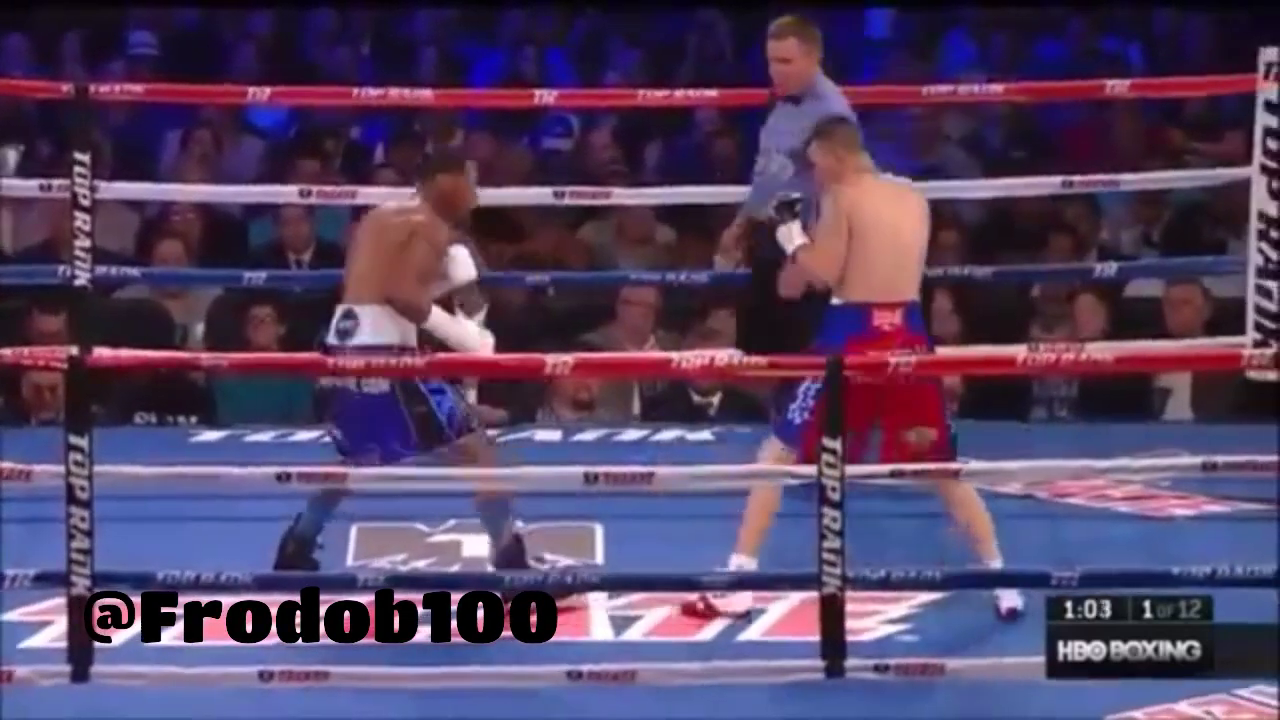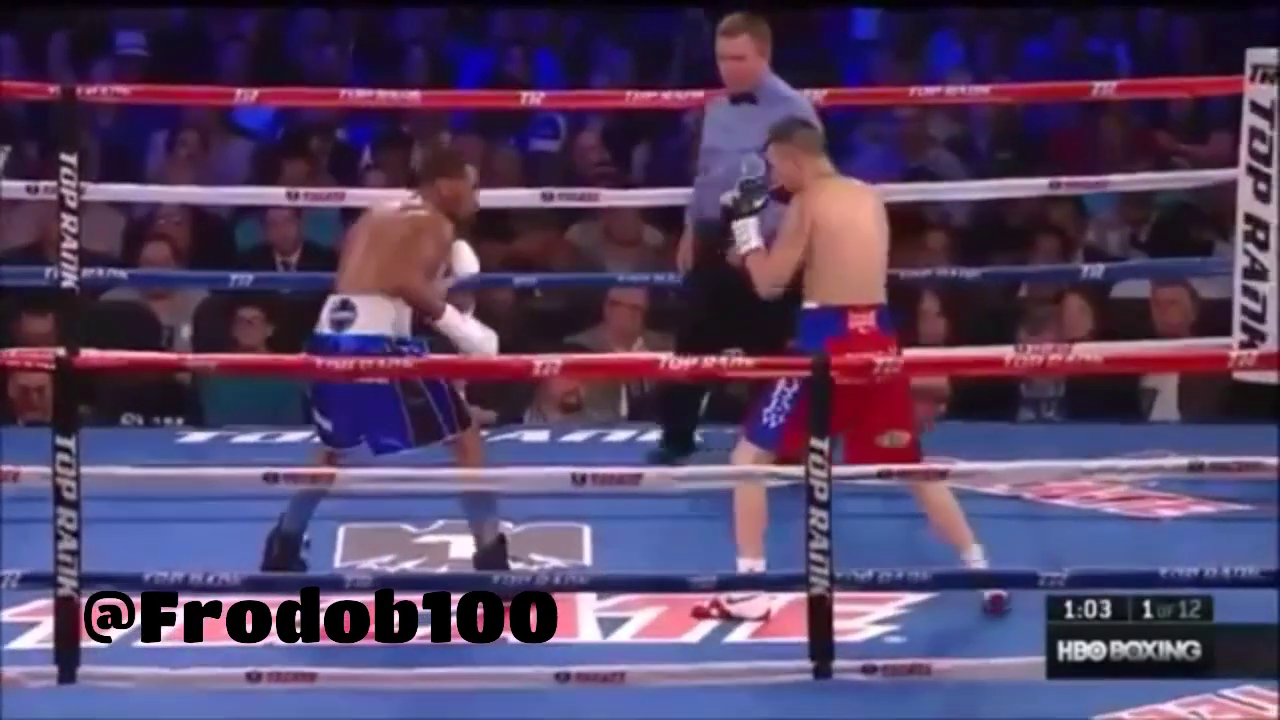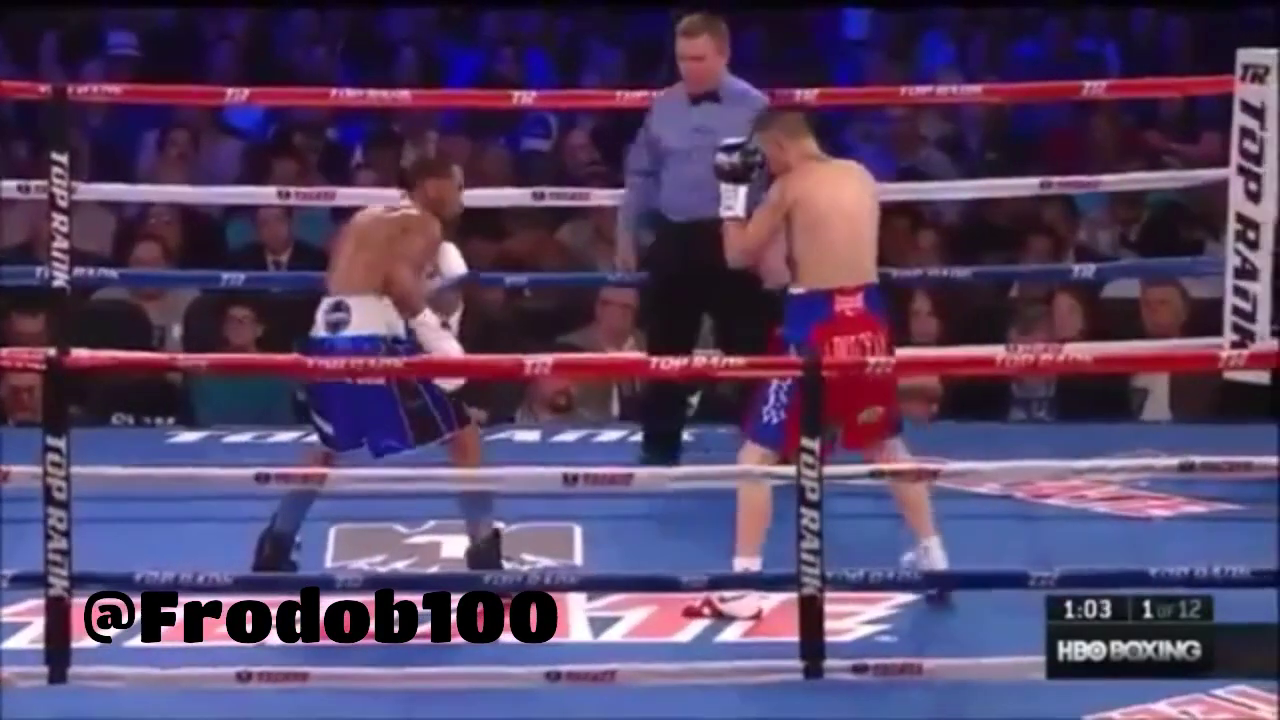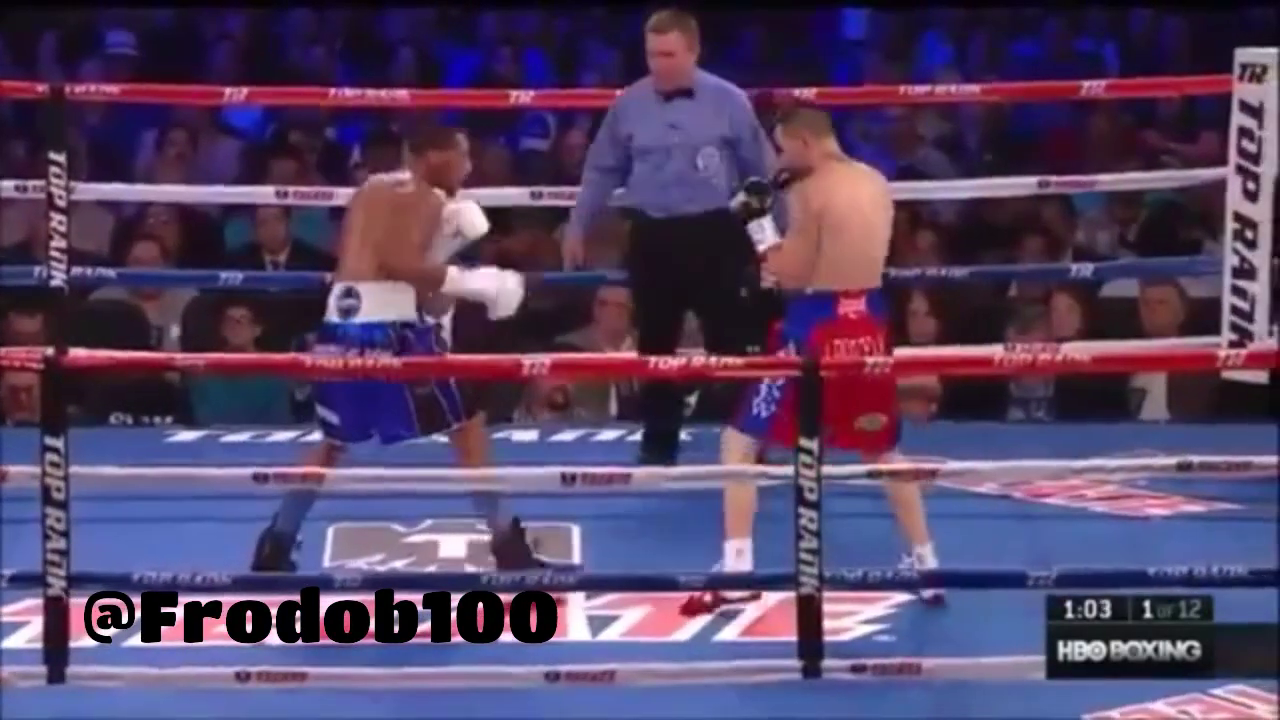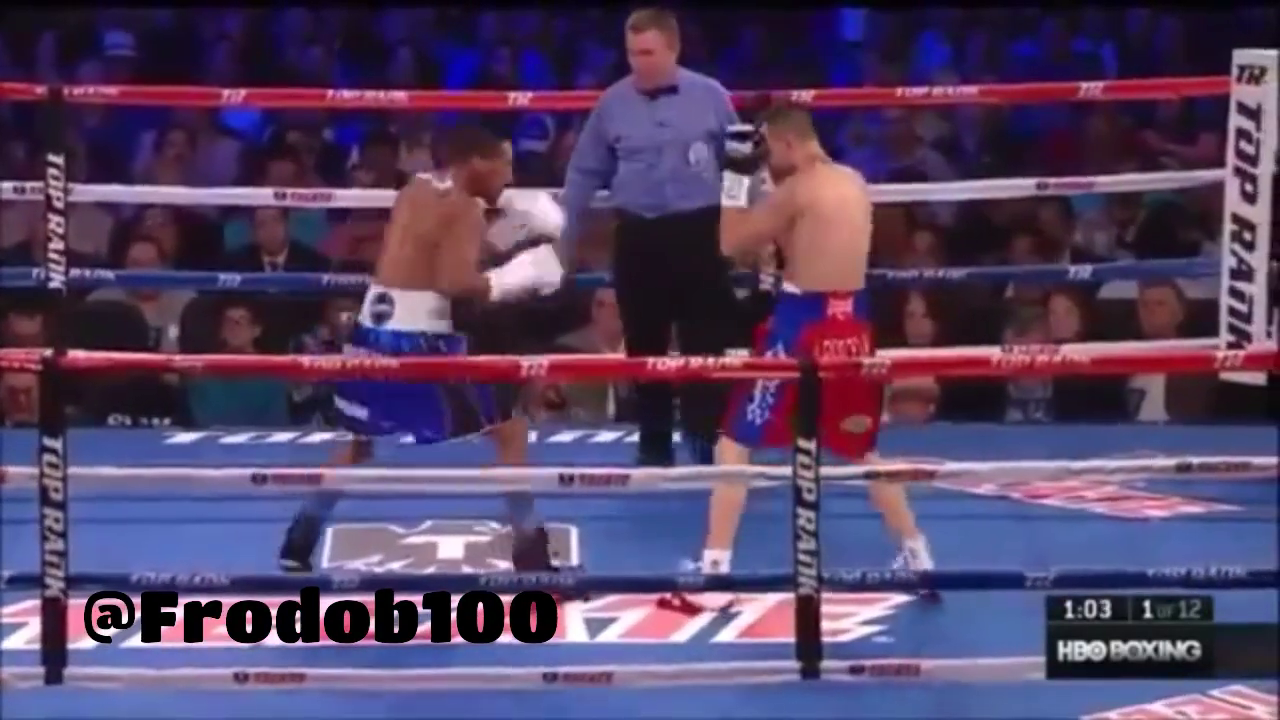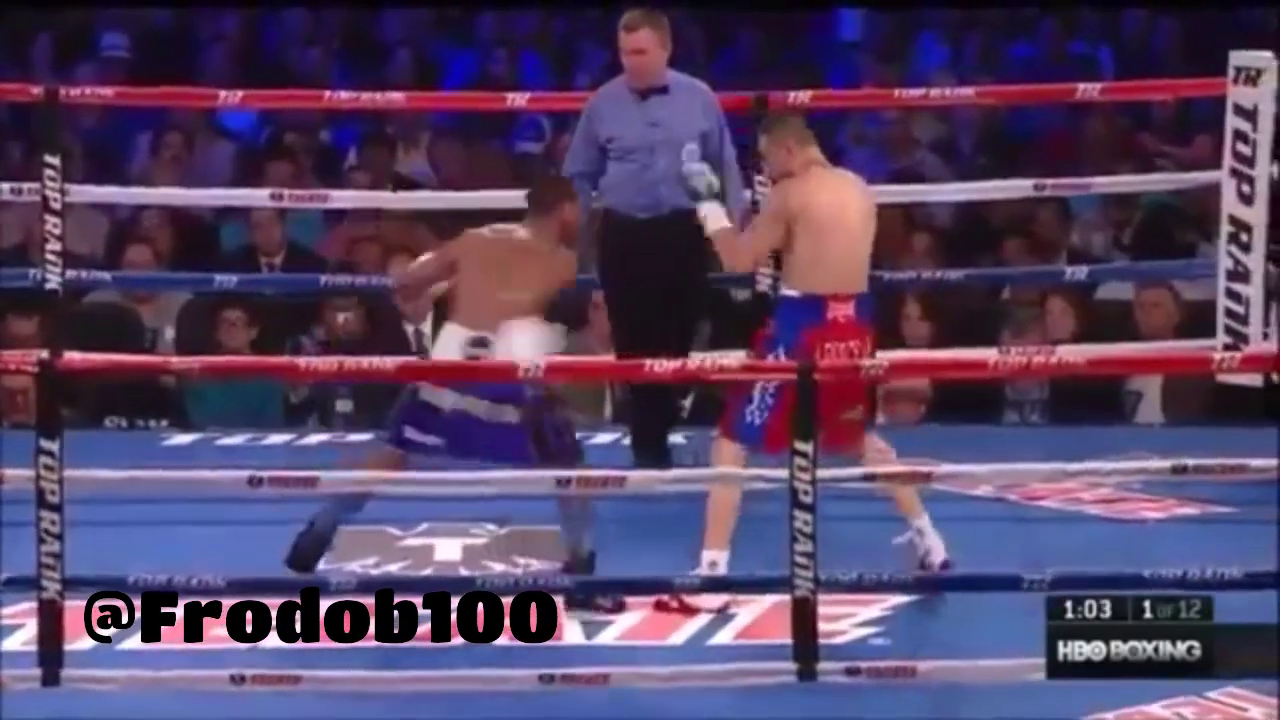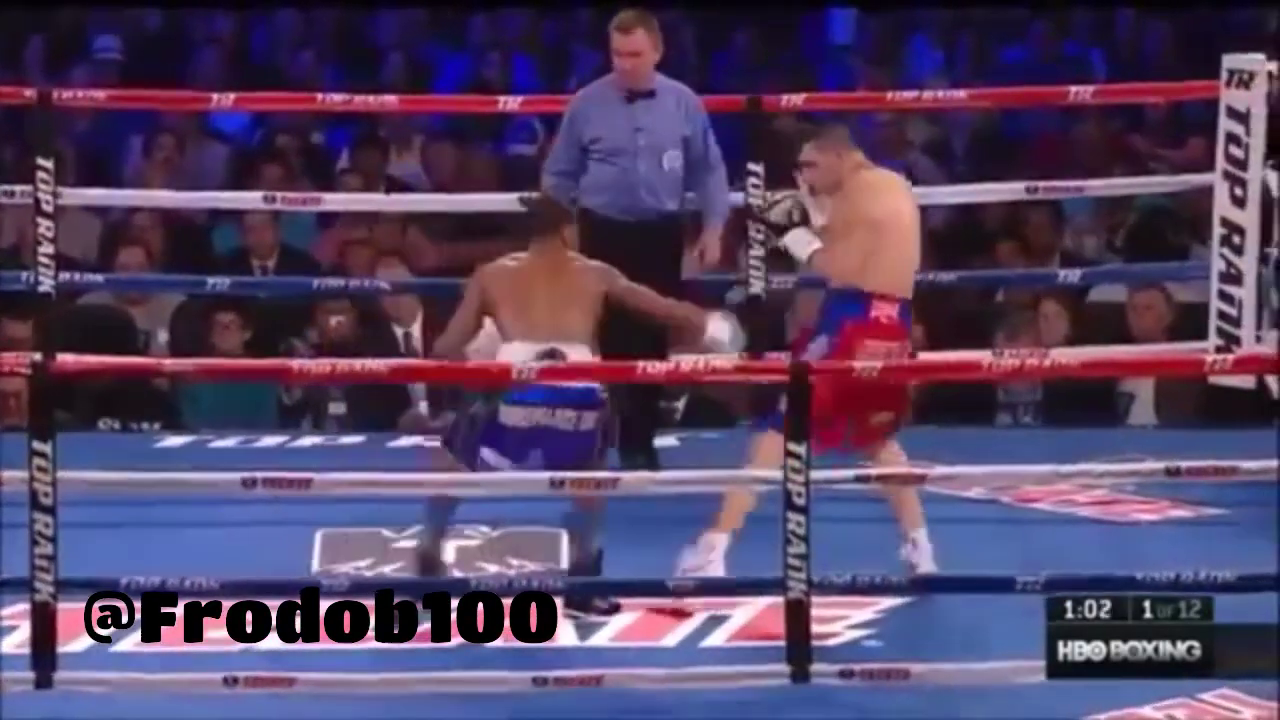
dt=0.2s
person 1, frame 1
left shoulder: (842, 197)
right shoulder: (913, 197)
left elbow: (825, 274)
left wrist: (790, 229)
left hip: (852, 338)
right hip: (907, 338)
left knee: (777, 455)
right knee: (943, 466)
right ankle: (1002, 584)
person 1, frame 2
left shoulder: (806, 202)
right shoulder: (869, 198)
left elbow: (770, 283)
left wrist: (744, 224)
right wrist: (754, 245)
left hip: (826, 342)
right hip: (877, 341)
left knee: (750, 457)
right knee: (909, 466)
left ankle: (748, 589)
right ankle: (981, 571)
person 1, frame 3
left shoulder: (791, 186)
right shoulder: (860, 176)
left elbow: (739, 256)
left wrist: (732, 189)
left hip: (815, 327)
right hip: (868, 323)
left knee: (757, 455)
right knee: (886, 442)
left ankle: (742, 587)
right ankle: (932, 555)
person 1, frame 4
left shoulder: (811, 190)
right shoulder: (876, 182)
left elbow: (792, 276)
left wrist: (758, 221)
left hip: (815, 328)
right hip: (867, 325)
left knee: (740, 442)
right knee: (883, 452)
left ankle: (736, 571)
right ankle: (925, 566)
person 1, frame 5
left shoulder: (796, 188)
right shoulder: (854, 183)
left elbow: (733, 245)
left wrist: (735, 175)
left hip: (802, 328)
right hip: (851, 326)
left knee: (733, 448)
right knee: (860, 452)
left ankle: (713, 572)
right ankle: (917, 559)
person 1, frame 6
left shoulder: (790, 194)
right shoulder: (858, 188)
left elbow: (740, 259)
left wrist: (706, 202)
left hip: (803, 329)
right hip: (853, 327)
left knee: (731, 447)
right knee: (861, 436)
left ankle: (710, 576)
right ankle: (928, 542)
person 1, frame 7
left shoulder: (856, 192)
right shoulder: (896, 187)
left elbow: (841, 270)
left wrist: (795, 234)
right wrist: (813, 208)
left hip: (849, 328)
right hip: (892, 331)
left knee: (773, 441)
right knee: (879, 441)
left ankle: (710, 560)
right ankle: (919, 553)
person 2, frame 1
left shoulder: (829, 111)
right shoulder: (782, 109)
right wrist: (742, 223)
right hip: (769, 239)
left knee: (790, 342)
right knee: (753, 338)
person 2, frame 2
left shoulder: (791, 109)
right shoulder: (716, 108)
left wrist: (765, 239)
right wrist: (691, 231)
right hip: (716, 240)
left knee: (768, 351)
right knee: (693, 342)
right ankle: (676, 438)
person 2, frame 3
left shoulder: (754, 107)
right shoulder: (663, 106)
right elbow: (642, 175)
right wrist: (626, 231)
right hip: (674, 241)
left knee: (747, 351)
right knee: (665, 349)
right ankle: (659, 446)
person 2, frame 4
left shoulder: (729, 101)
right shoulder: (629, 103)
left elbow: (760, 169)
right elbow: (603, 171)
right wrist: (578, 226)
left hip: (713, 236)
right hip: (652, 236)
left knee: (730, 345)
right knee: (654, 345)
right ankle: (659, 443)
person 2, frame 5
left shoulder: (710, 96)
right shoulder: (612, 104)
right elbow: (585, 173)
right wrist: (563, 232)
left hip: (698, 232)
right hip: (639, 236)
left knee: (704, 343)
right knee: (644, 345)
left ankle: (708, 440)
right ankle: (655, 444)
person 2, frame 6
left shoulder: (700, 98)
right shoulder: (603, 103)
left elbow: (724, 166)
right elbow: (578, 176)
left wrist: (733, 224)
left hip: (684, 233)
right hip: (626, 236)
left knee: (677, 343)
right knee: (636, 345)
left ankle: (656, 439)
right ankle: (648, 445)
person 2, frame 7
left shoulder: (684, 103)
right shoulder: (586, 103)
left elbow: (709, 170)
right elbow: (560, 175)
left wrist: (713, 226)
left hip: (661, 236)
right hip: (603, 235)
left knee: (651, 341)
right knee: (614, 342)
left ankle: (639, 440)
right ankle: (632, 443)
person 3, frame 1
left shoulder: (381, 217)
right shoulder: (432, 227)
right elbow: (399, 292)
left wrist: (443, 277)
right wrist: (455, 329)
left hip: (342, 348)
right hip: (384, 353)
left knee: (356, 457)
right knee: (474, 447)
left ankle: (296, 550)
right ankle: (512, 566)
person 3, frame 2
left shoulder: (377, 218)
right shoulder: (436, 224)
right elbow: (408, 284)
left wrist: (442, 272)
right wrist: (462, 327)
left hip: (331, 338)
right hip: (379, 343)
left knee: (335, 449)
right knee: (466, 440)
left ankle: (283, 548)
right ankle: (491, 558)
person 3, frame 3
left shoulder: (365, 219)
right shoulder: (424, 223)
right elbow: (398, 278)
left wrist: (430, 273)
right wrist: (439, 340)
left hip: (325, 339)
right hip: (374, 343)
left knee: (330, 449)
right knee: (464, 440)
left ankle: (274, 549)
right ankle: (484, 557)
person 3, frame 4
left shoulder: (371, 188)
right shoulder: (425, 197)
right elbow: (403, 263)
left wrist: (448, 234)
right wrist: (475, 283)
left hip: (338, 327)
right hip: (388, 329)
left knee: (333, 441)
right knee: (469, 432)
left ankle: (274, 546)
right ankle: (509, 550)
person 3, frame 5
left shoulder: (418, 189)
right shoulder: (466, 207)
right elbow: (450, 281)
right wrist: (521, 275)
left hip: (372, 329)
right hip: (421, 337)
left knee: (362, 440)
right knee: (509, 431)
left ankle: (301, 538)
right ankle: (529, 551)
person 3, frame 6
left shoulder: (479, 240)
right shoulder: (557, 260)
left elbow: (405, 283)
left wrist: (438, 274)
right hip: (506, 383)
left knee: (391, 457)
right knee: (568, 468)
left ankle: (312, 543)
right ankle: (580, 579)
person 3, frame 7
left shoulder: (491, 276)
right shoulder: (593, 273)
left elbow: (448, 349)
right elbow: (662, 308)
left wrist: (476, 350)
right wrist: (710, 325)
left hip: (515, 388)
right hip: (578, 391)
left knee: (459, 463)
left ankle: (430, 557)
right ankle: (584, 583)
